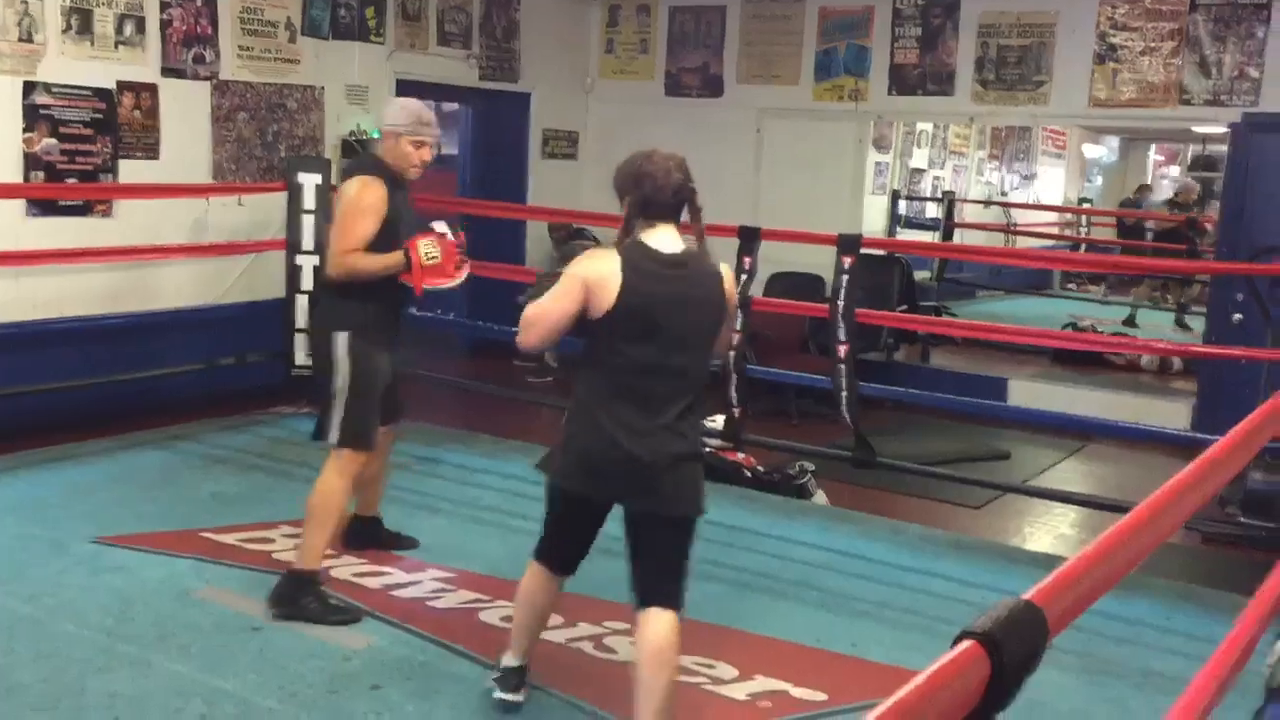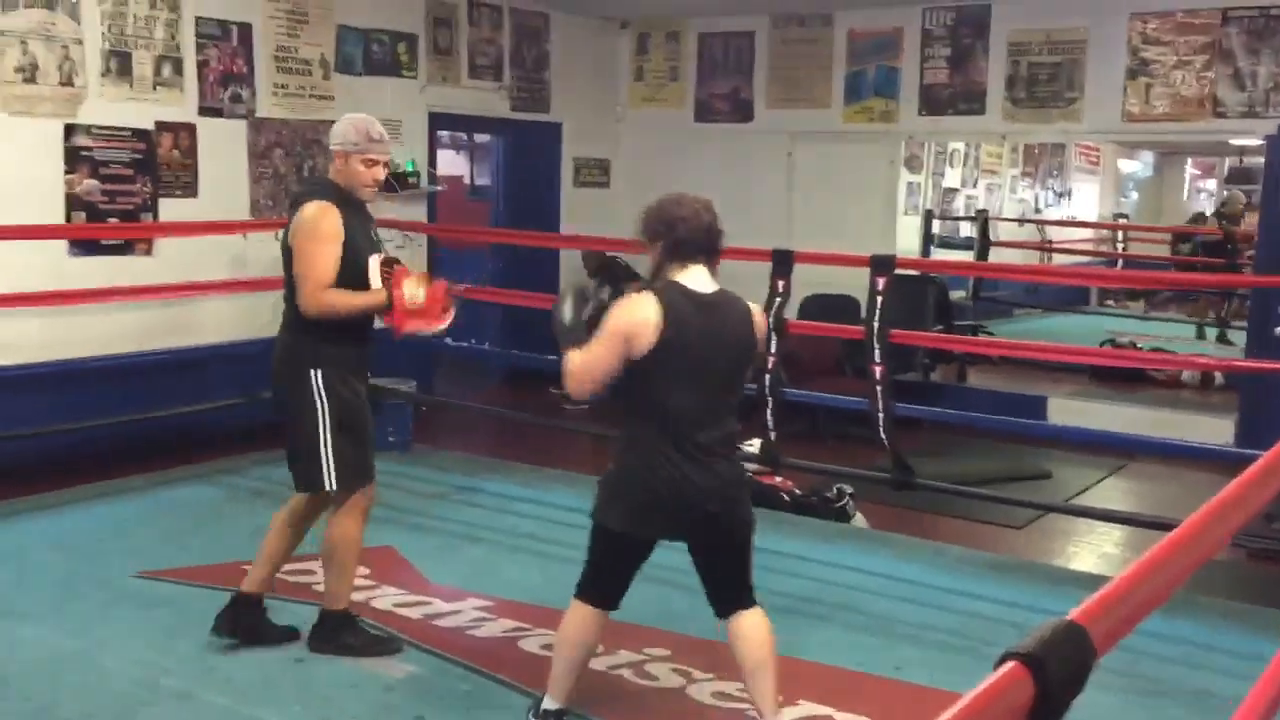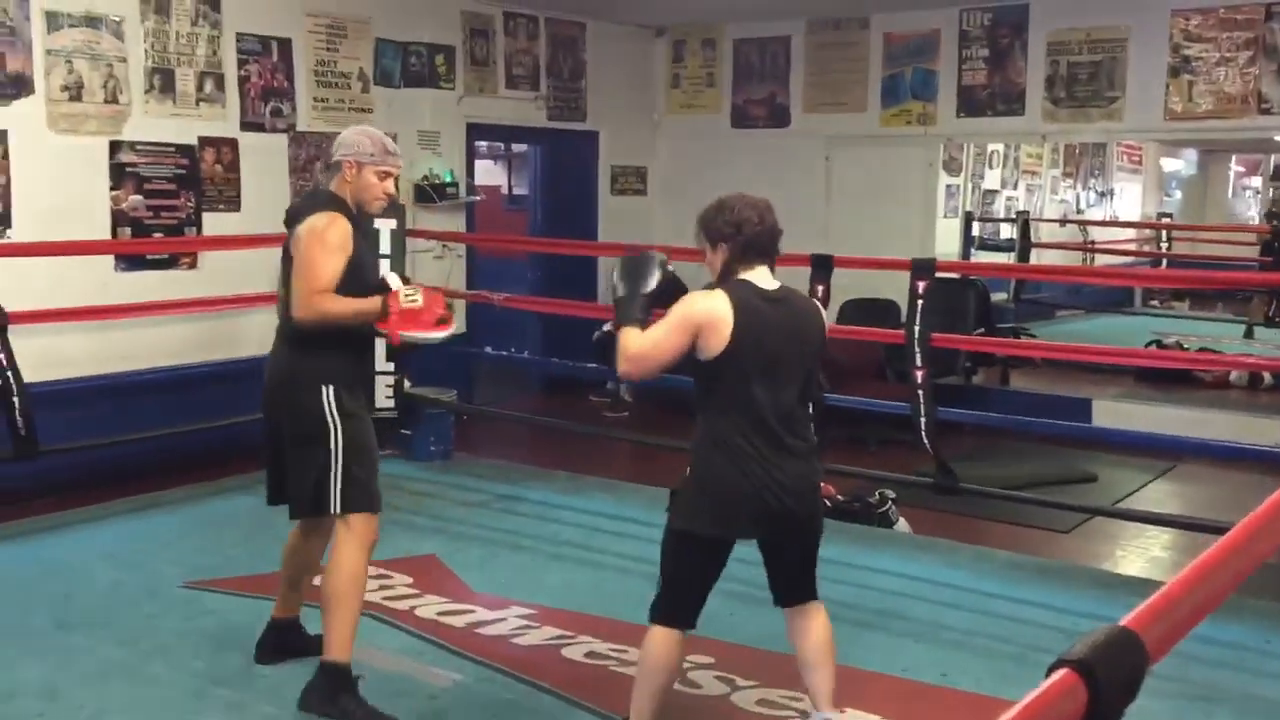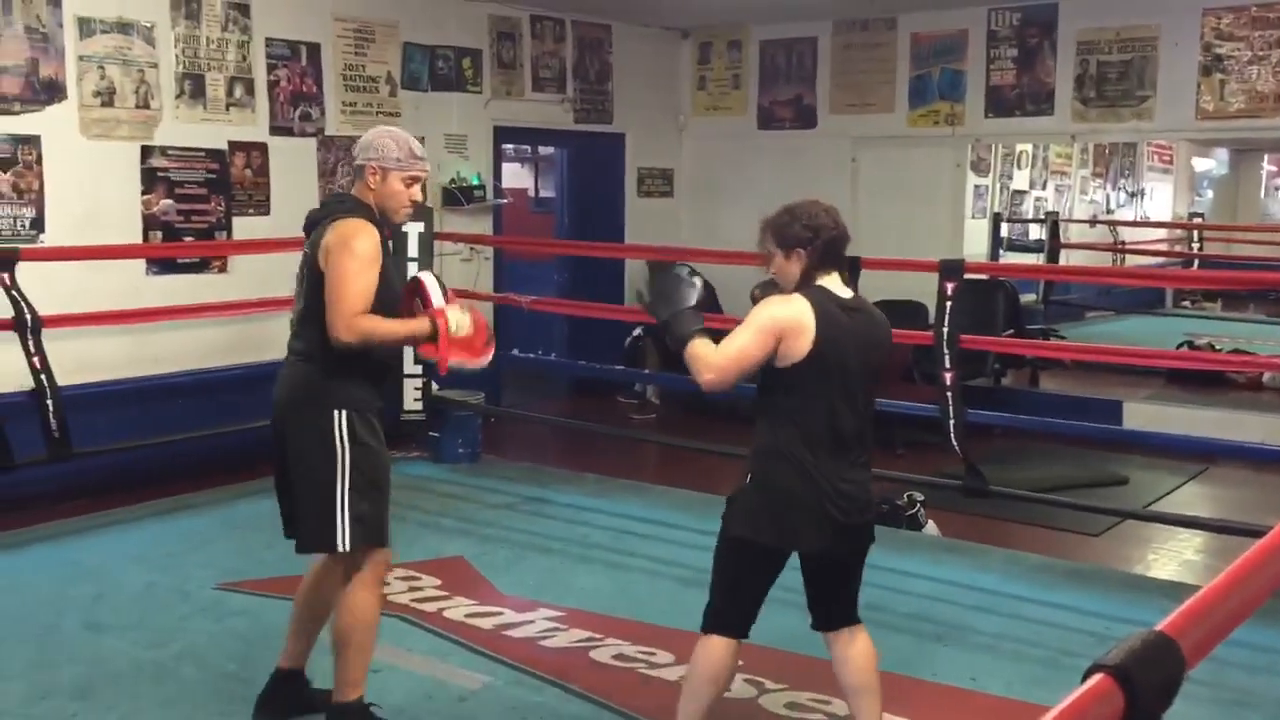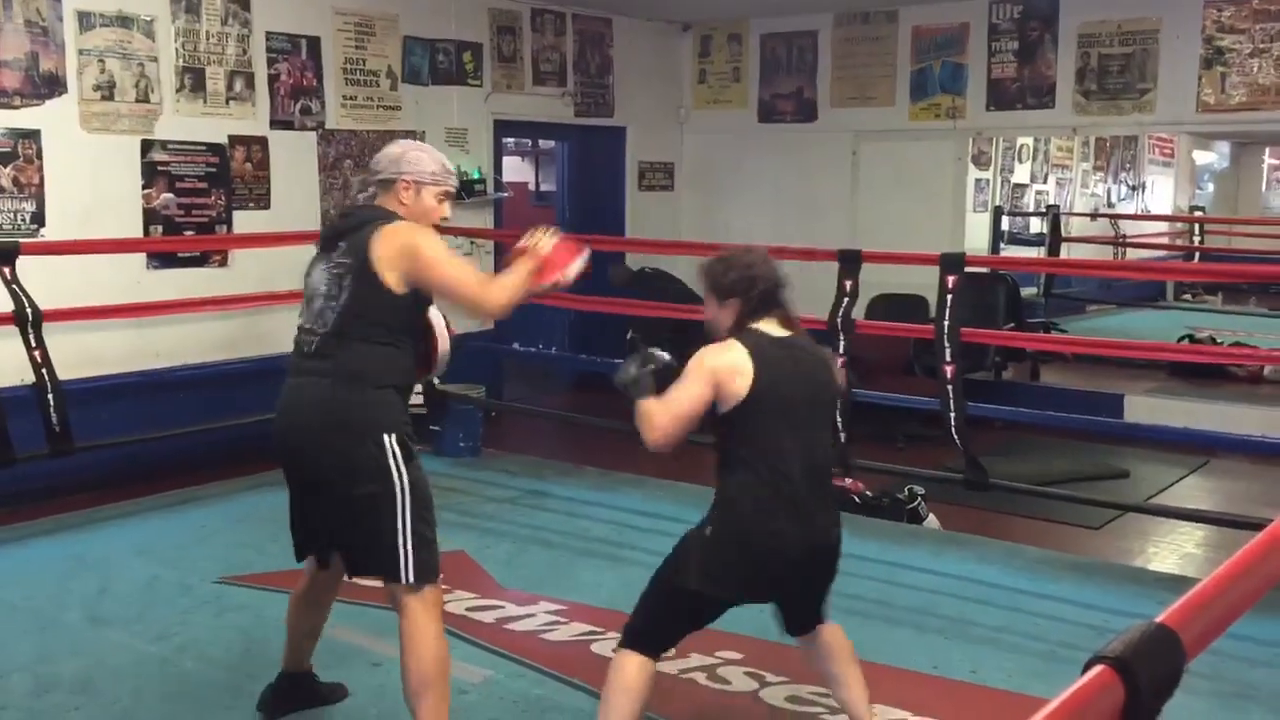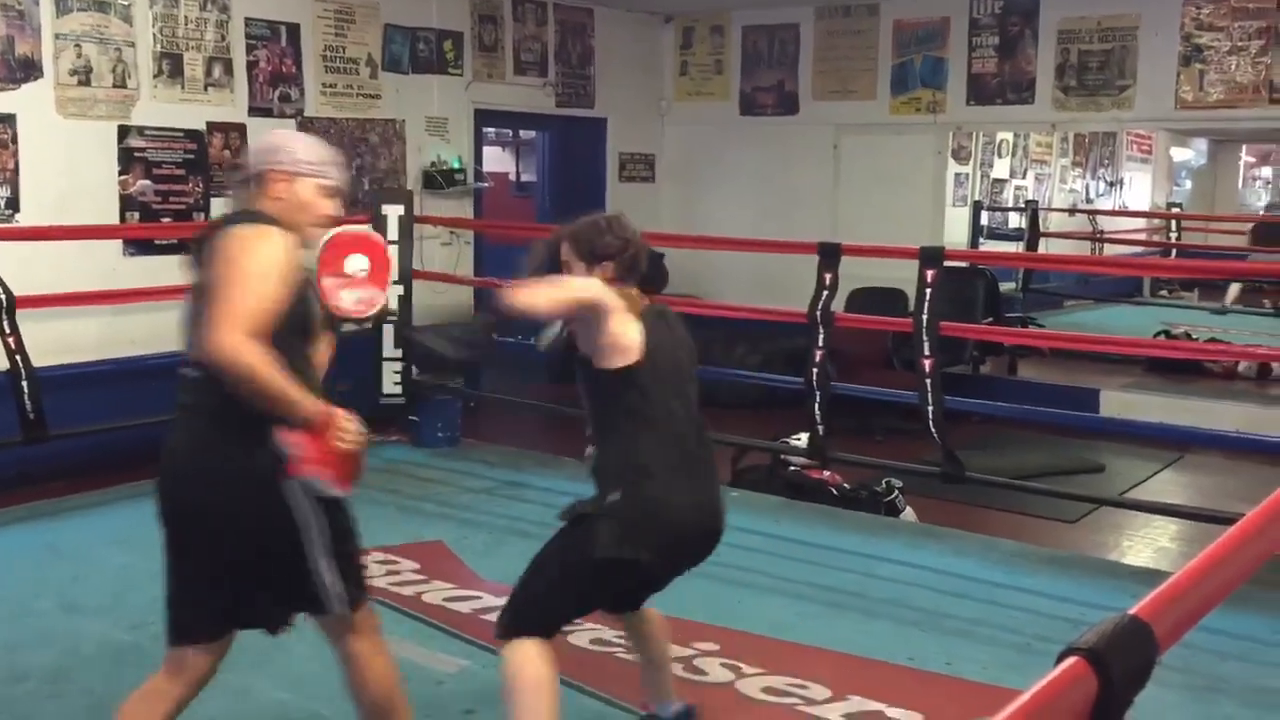
dt=0.5s
person 1, frame 1
left shoulder: (394, 186)
right shoulder: (367, 187)
right elbow: (339, 263)
right wrist: (405, 259)
left hip: (371, 330)
right hip: (347, 332)
left knee: (381, 432)
right knee: (350, 453)
left ankle: (365, 524)
right ankle: (298, 583)
person 1, frame 2
left shoulder: (353, 211)
right shoulder: (322, 212)
right elbow: (313, 301)
left wrist: (386, 283)
right wrist: (388, 297)
left hip: (331, 367)
right hip: (318, 369)
left knee: (317, 494)
right knee: (355, 495)
left ankle: (244, 607)
right ankle: (334, 624)
person 1, frame 3
left shoulder: (341, 223)
right shoulder: (329, 223)
right elbow: (308, 307)
left wrist: (388, 307)
right wrist: (384, 304)
left hip: (304, 384)
right hip: (322, 387)
left knee: (317, 515)
right knee: (356, 524)
left ankle: (282, 630)
person 1, frame 4
left shoulder: (351, 230)
right shoulder: (358, 232)
right elbow: (347, 330)
left wrist: (407, 321)
right wrist: (430, 326)
left hip: (317, 403)
right hip: (332, 407)
left knee: (344, 553)
right knee: (368, 562)
person 1, frame 5
left shoulder: (341, 240)
right shoulder: (406, 238)
right elbow: (491, 300)
left wrist: (410, 351)
right wrist: (532, 261)
left hip: (303, 415)
right hip: (359, 424)
left knee: (329, 558)
right knee: (418, 593)
person 1, frame 6
left shoulder: (264, 249)
right shoulder: (258, 243)
right elbow: (229, 350)
left wrist: (326, 316)
right wrist: (319, 415)
left hip: (194, 469)
right hip: (258, 471)
left knee: (188, 663)
right knee: (354, 623)
person 2, frame 1
left shoulder: (598, 267)
right shoulder: (718, 280)
left elbow: (530, 336)
left wrist: (552, 283)
left hip: (593, 449)
right hip: (670, 458)
left knee: (550, 559)
right knee: (659, 601)
left ankle: (512, 669)
person 2, frame 2
left shoulder: (638, 310)
right shoulder: (749, 317)
left elbow: (580, 383)
left wrist: (572, 328)
left hip: (640, 483)
right hip: (719, 487)
left knee: (592, 596)
right knee: (739, 604)
person 2, frame 3
left shoulder: (708, 307)
right shoulder: (811, 312)
left elbow: (632, 364)
left wrist: (632, 300)
left hip: (719, 485)
right hip: (794, 484)
left knee: (671, 612)
right knee: (802, 601)
person 2, frame 4
left shoulder: (783, 312)
right shoulder: (876, 323)
left elbow: (712, 373)
left wrist: (681, 318)
left hip: (776, 493)
right hip: (847, 498)
left knee: (724, 623)
right knee: (843, 620)
person 2, frame 5
left shoulder: (720, 360)
right shoulder: (822, 361)
left elbow: (658, 434)
left wrist: (640, 385)
left hip: (744, 532)
right hip: (816, 532)
left knee: (641, 641)
right knee: (809, 625)
person 2, frame 6
left shoulder: (609, 312)
right shoulder: (668, 331)
left elbow: (564, 294)
left hip: (643, 509)
right hip: (695, 511)
left knee: (522, 628)
right knee: (620, 596)
